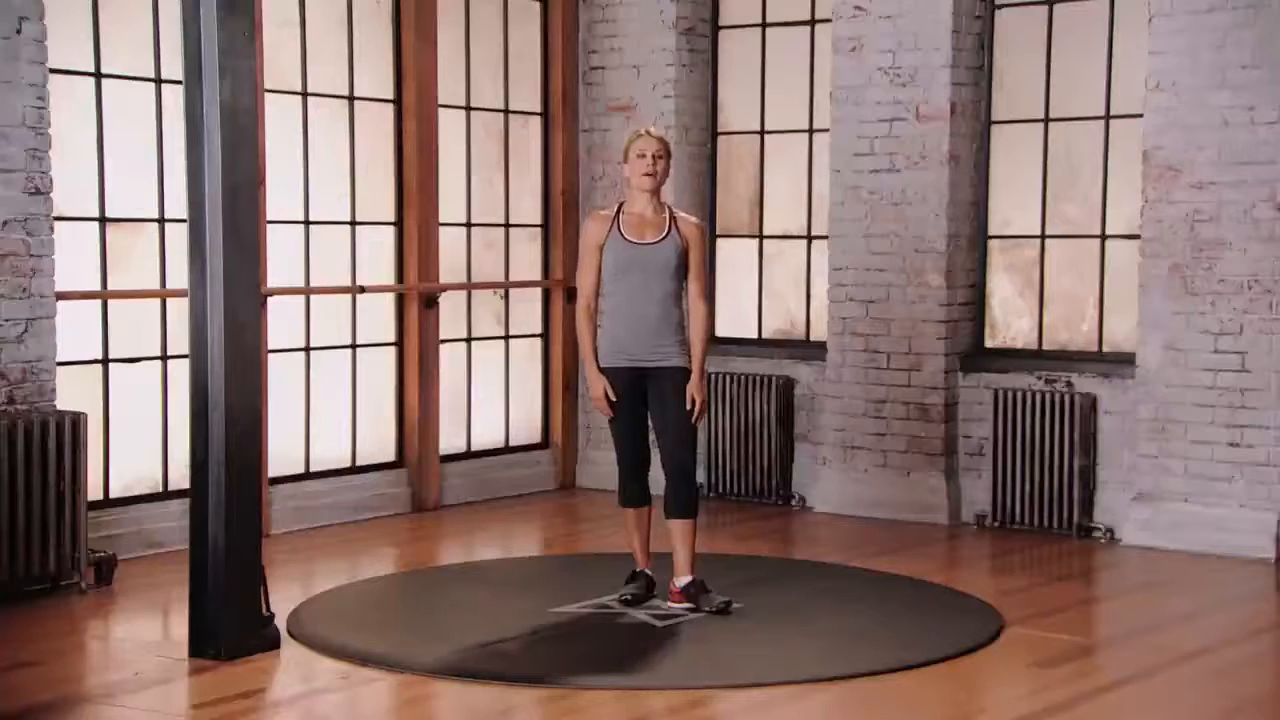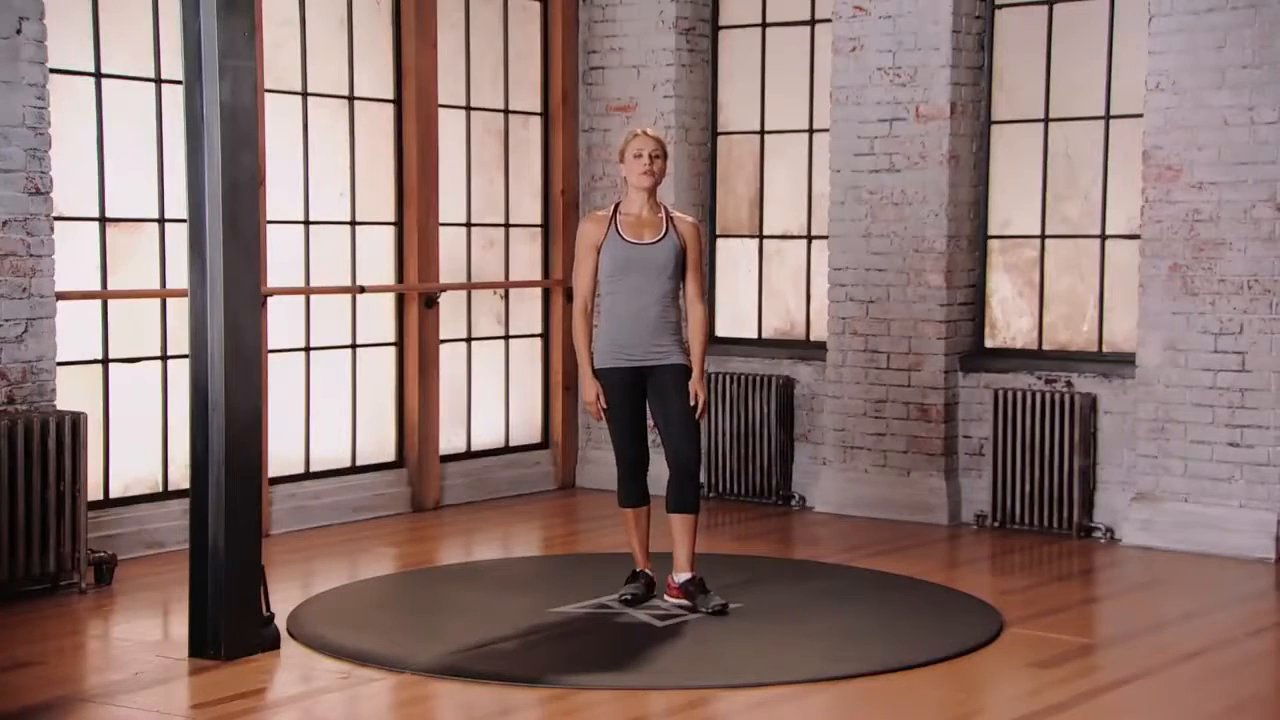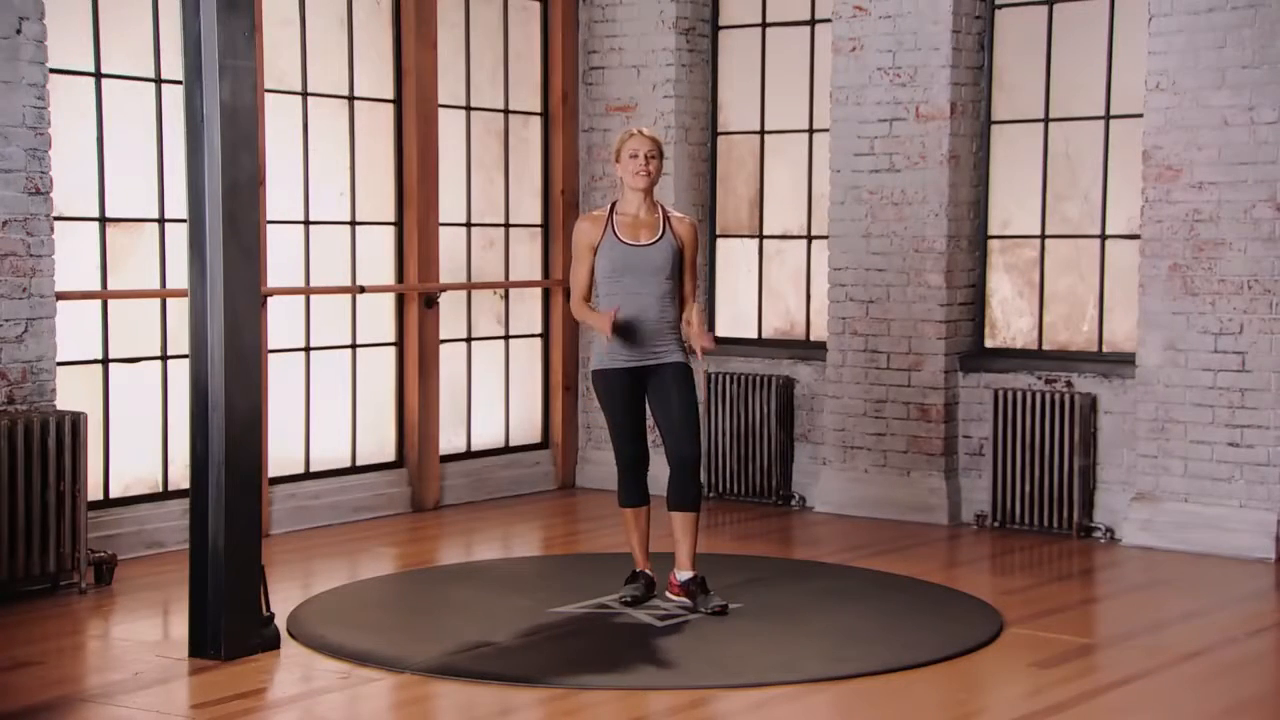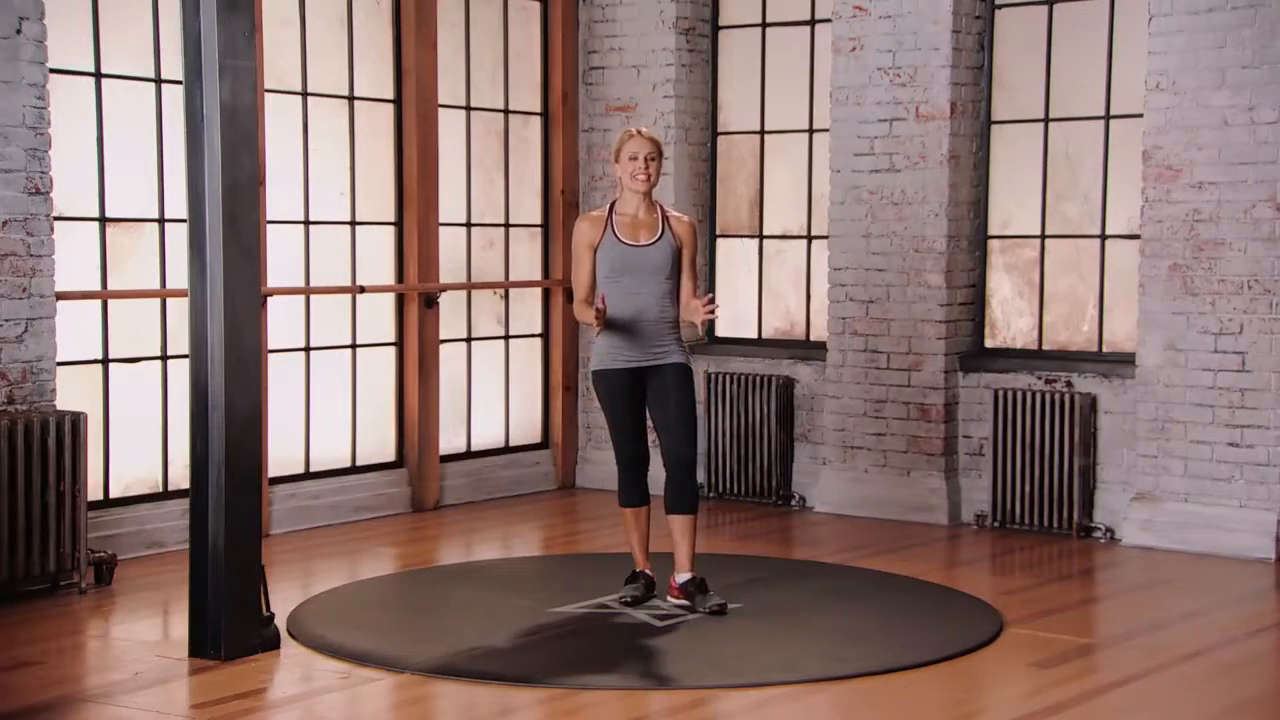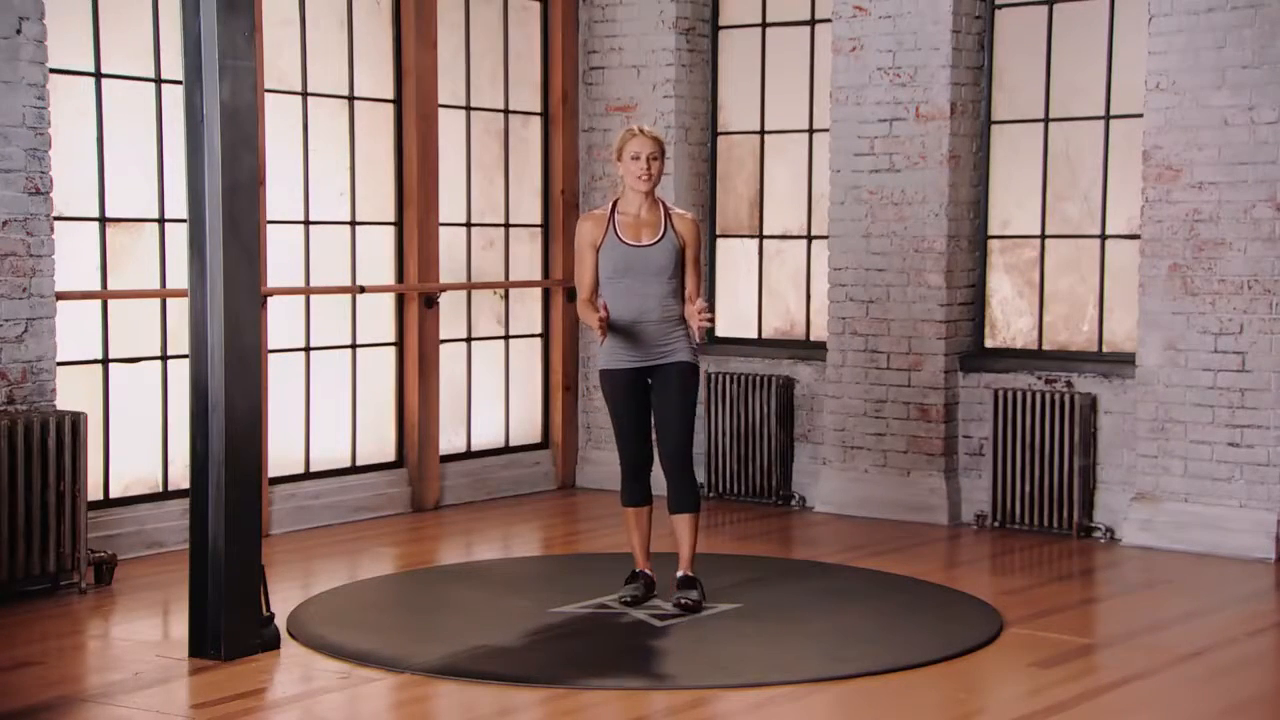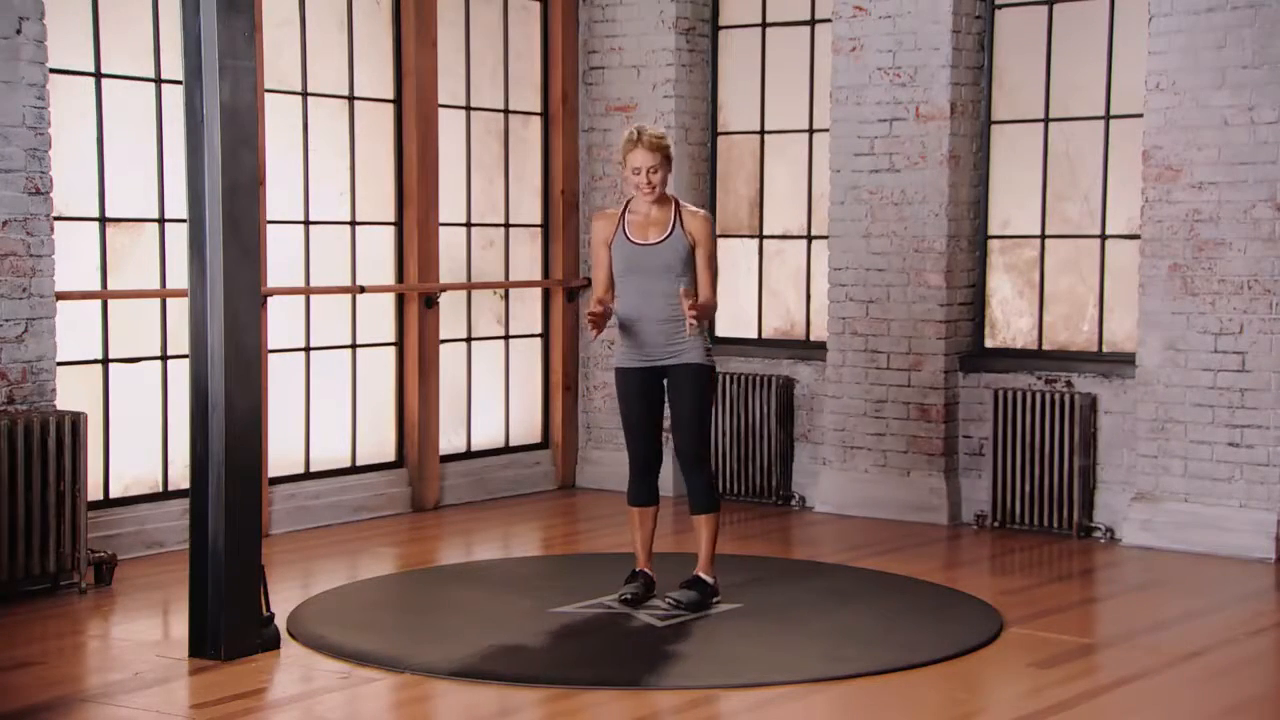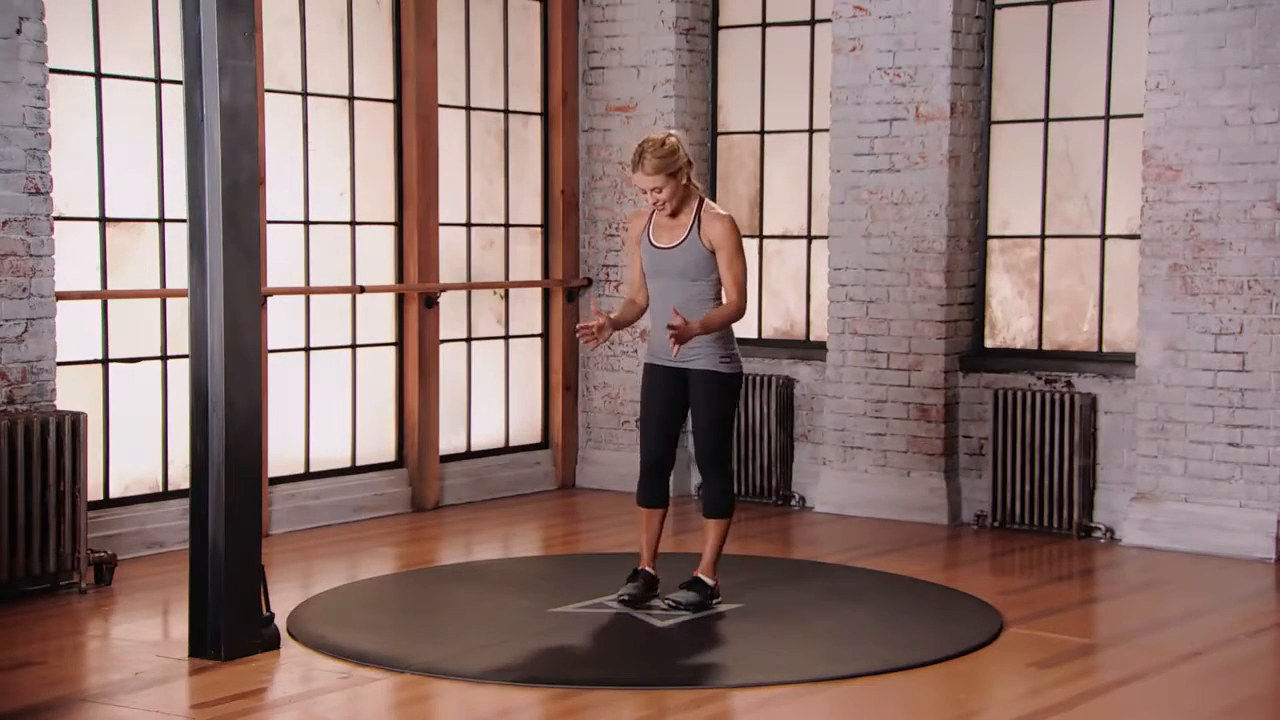
dt=0.4s
person 1, frame 1
left shoulder: (688, 229)
right shoulder: (599, 225)
left elbow: (698, 305)
right elbow: (586, 304)
left wrist: (697, 373)
right wrist: (592, 370)
left hip: (670, 364)
right hip: (618, 363)
left knee: (680, 465)
right knee: (632, 465)
left ankle: (684, 580)
right ankle: (641, 571)
person 1, frame 2
left shoulder: (684, 228)
right shoulder: (595, 226)
left elbow: (695, 305)
right elbow: (581, 305)
left wrist: (698, 372)
right wrist: (586, 373)
left hip: (668, 361)
right hip: (615, 362)
left knee: (685, 459)
right knee: (631, 464)
left ankle: (683, 578)
right ankle: (641, 570)
person 1, frame 3
left shoulder: (681, 227)
right shoulder: (591, 226)
left elbow: (688, 298)
right elbow: (577, 301)
left wrist: (695, 329)
right wrist: (600, 319)
left hip: (668, 359)
right hip: (616, 361)
left knee: (686, 456)
right knee: (631, 463)
left ankle: (685, 576)
right ankle: (641, 570)
person 1, frame 4
left shoulder: (680, 227)
right shoulder: (591, 226)
left elbow: (686, 301)
right elbow: (579, 303)
left wrist: (697, 312)
right wrist: (597, 317)
left hip: (668, 359)
right hip: (615, 360)
left knee: (681, 460)
right knee: (631, 463)
left ankle: (685, 578)
right ankle: (641, 570)
person 1, frame 5
left shoulder: (683, 225)
right shoulder: (593, 225)
left elbow: (691, 296)
right elbow: (584, 298)
left wrist: (696, 314)
right wrist: (597, 319)
left hip: (674, 356)
right hip: (621, 360)
left knee: (677, 459)
right knee: (634, 463)
left ankle: (686, 573)
right ankle: (642, 570)
person 1, frame 6
left shoulder: (695, 221)
right shoulder: (606, 224)
left elbow: (708, 298)
right elbow: (602, 293)
left wrist: (697, 310)
right wrist: (599, 313)
left hip: (687, 356)
right hip: (634, 359)
left knee: (693, 460)
right knee: (642, 462)
left ankle: (704, 575)
right ankle: (642, 569)
person 1, frame 7
left shoulder: (717, 224)
right shoulder: (638, 226)
left elbow: (736, 303)
right elbow: (639, 296)
left wrist: (696, 328)
right wrist: (613, 322)
left hip: (712, 362)
right hip: (661, 362)
left knee: (712, 465)
right knee: (653, 461)
left ankle: (706, 577)
right ankle: (646, 569)
